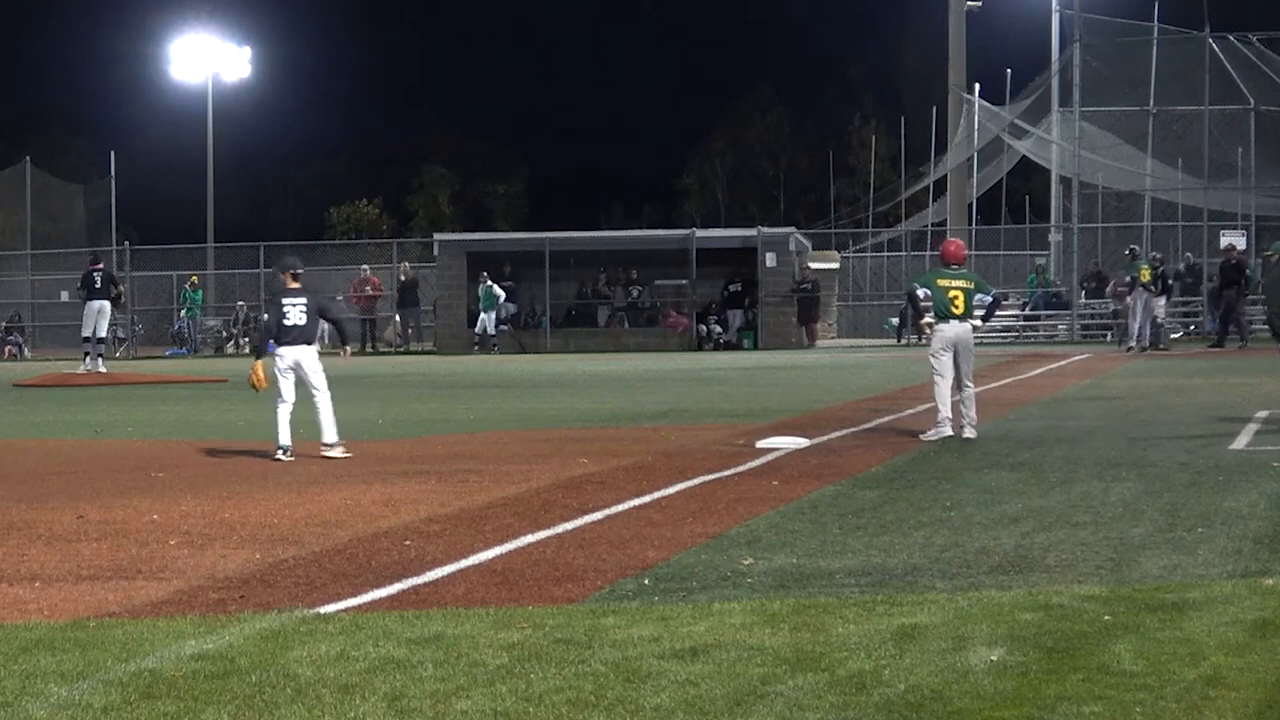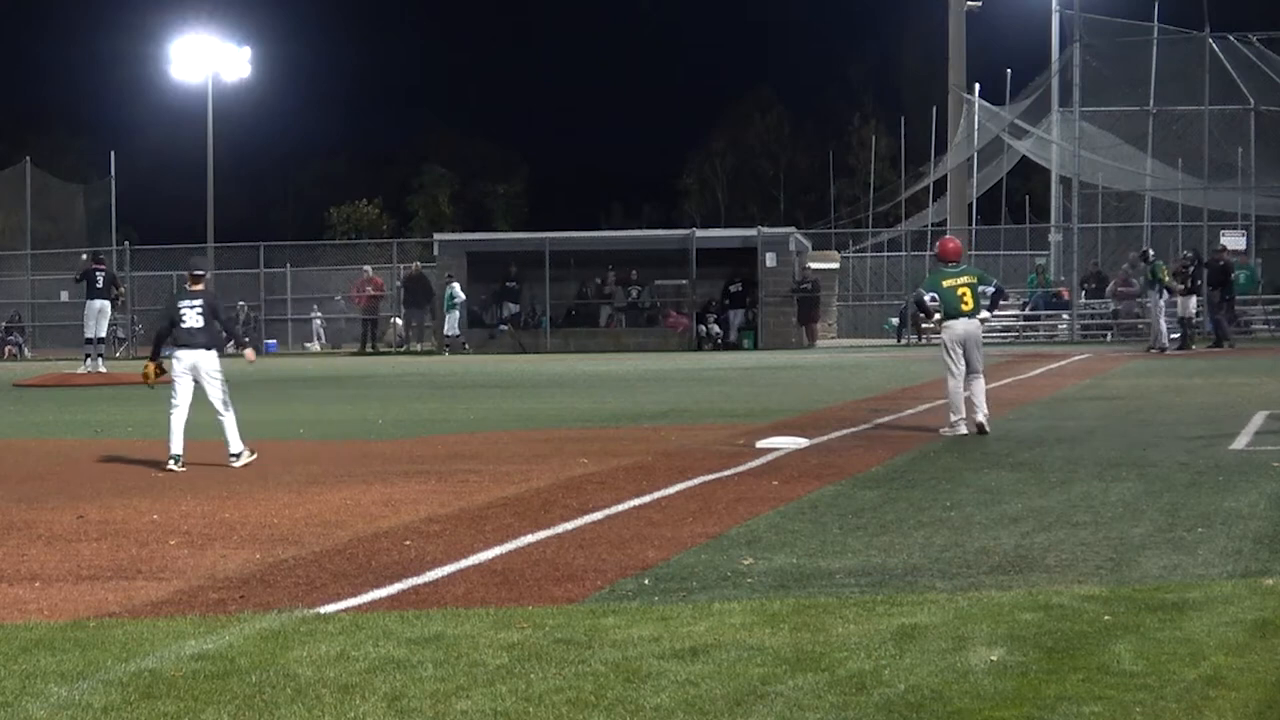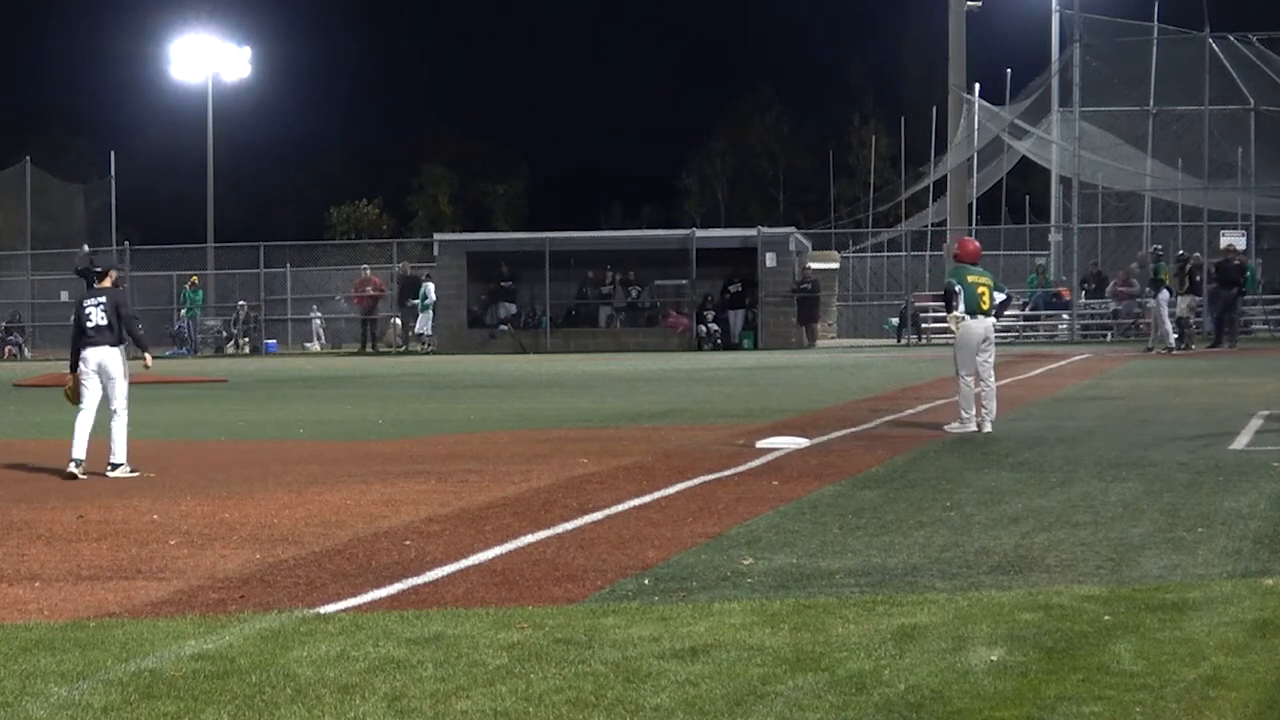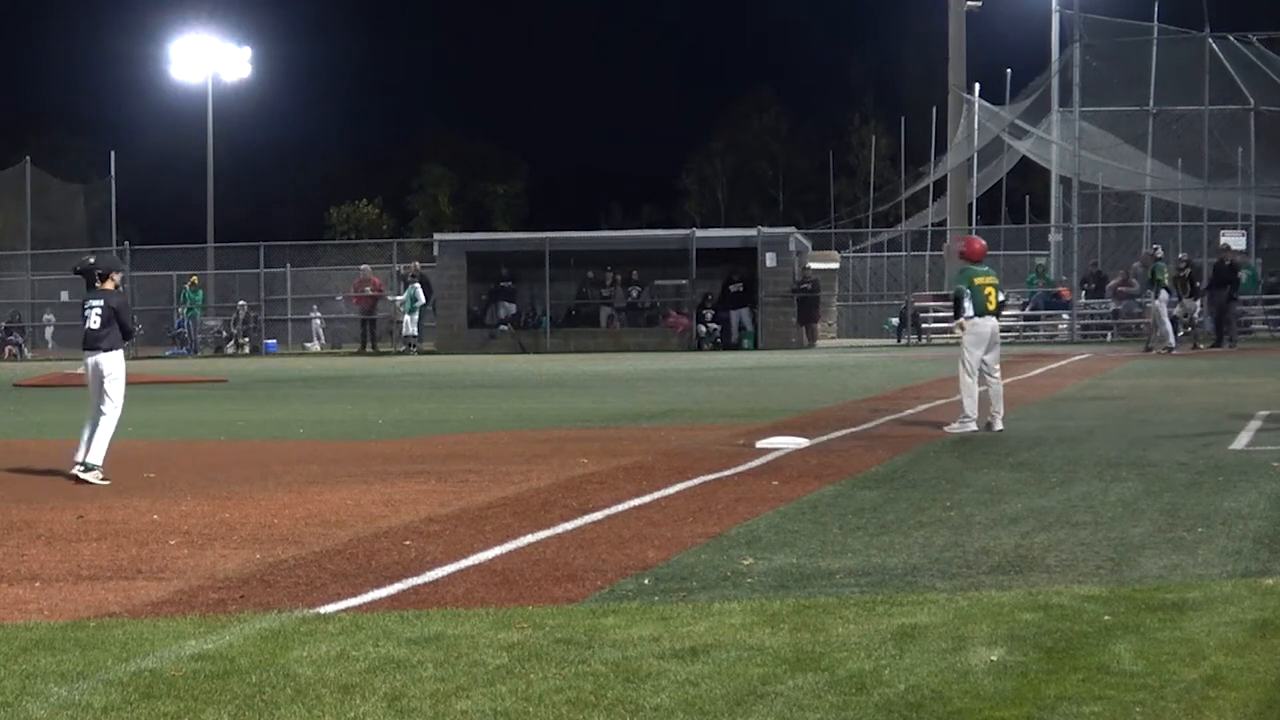
dt=1s
person 1, frame 1
left shoulder: (277, 299)
right shoulder: (313, 298)
left elbow: (268, 329)
right elbow: (335, 320)
left wrist: (259, 357)
right wrist: (345, 343)
left hip: (283, 353)
right hip: (307, 351)
left knee: (285, 402)
right knee: (322, 397)
left ankle: (283, 447)
right ankle: (330, 443)
person 1, frame 2
left shoulder: (177, 301)
right shoulder: (211, 299)
left elbow: (162, 331)
right elbow: (226, 324)
left wrist: (153, 358)
right wrist: (244, 346)
left hip: (181, 356)
right hip: (205, 356)
left knee: (179, 407)
right knee: (223, 406)
left ankle: (175, 457)
right ankle: (237, 453)
person 1, frame 3
left shoulder: (83, 300)
right shoulder: (117, 295)
left elbow: (76, 335)
right elbow: (130, 323)
left wrist: (73, 366)
right wrist: (144, 349)
left hip: (88, 355)
right hip: (111, 353)
left knee: (86, 409)
right knee: (118, 410)
left ankle: (76, 461)
right ankle: (116, 463)
person 1, frame 4
left shoulder: (88, 299)
right shoulder: (116, 298)
left elbow: (91, 325)
right elbow: (129, 332)
left hip: (90, 357)
right hip: (111, 357)
left knee: (96, 412)
right knee: (110, 413)
left ankle: (80, 462)
right ankle: (91, 466)
person 2, frame 1
left shoulder: (933, 276)
right shoulder: (972, 279)
left elbow: (912, 293)
right elbow: (995, 299)
left wrist: (921, 317)
right wrist: (982, 320)
left hip: (942, 330)
right hip: (965, 330)
left knee: (942, 379)
right knee: (966, 382)
left ankle: (944, 424)
right ankle: (969, 427)
person 2, frame 2
left shoulder: (936, 276)
right shoulder: (973, 272)
left elbow: (919, 299)
right elbow: (999, 289)
left wrist: (933, 316)
right wrist: (988, 311)
left hip: (951, 327)
right hip: (973, 326)
left knee: (955, 377)
right knee: (976, 374)
left ankle: (958, 423)
right ankle: (981, 414)
person 2, frame 3
left shoulder: (958, 271)
right shoulder: (987, 275)
left elbow: (949, 289)
right elbow: (1006, 297)
left wrist: (950, 312)
right wrist: (994, 317)
left hip: (968, 325)
right hip: (987, 325)
left knee: (966, 376)
right knee: (987, 375)
left ankle: (968, 421)
right ankle: (987, 420)
person 2, frame 4
left shoulder: (966, 272)
right shoulder: (992, 274)
left elbow: (959, 295)
right elbow: (1002, 300)
left wrist: (958, 318)
left hip: (975, 325)
right hip: (992, 324)
left knee: (968, 374)
right knee: (993, 373)
left ankle: (968, 420)
right ankle: (996, 419)
